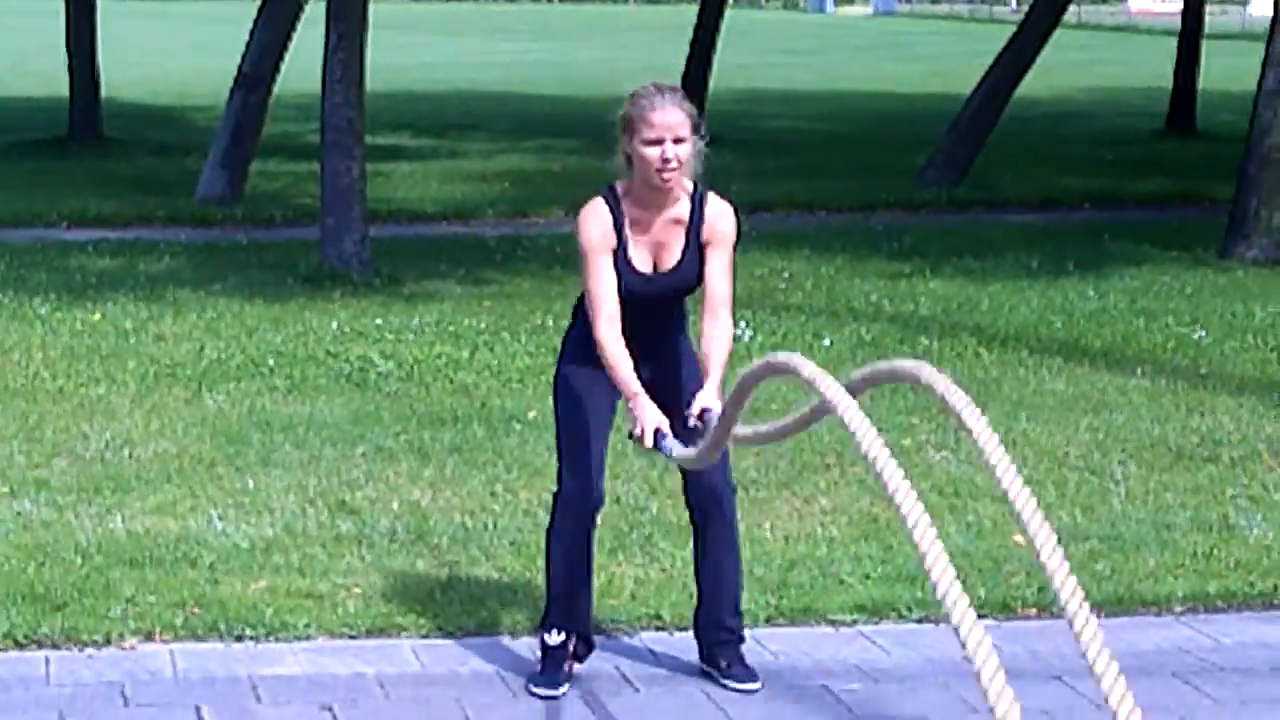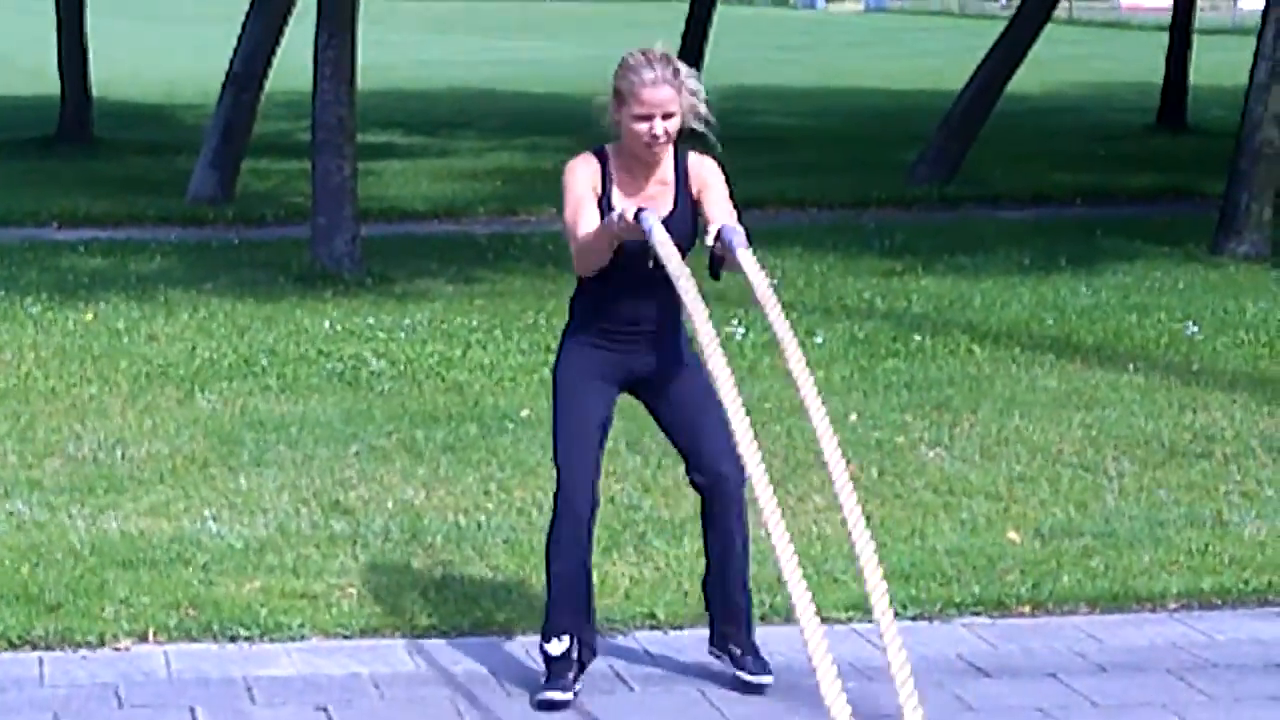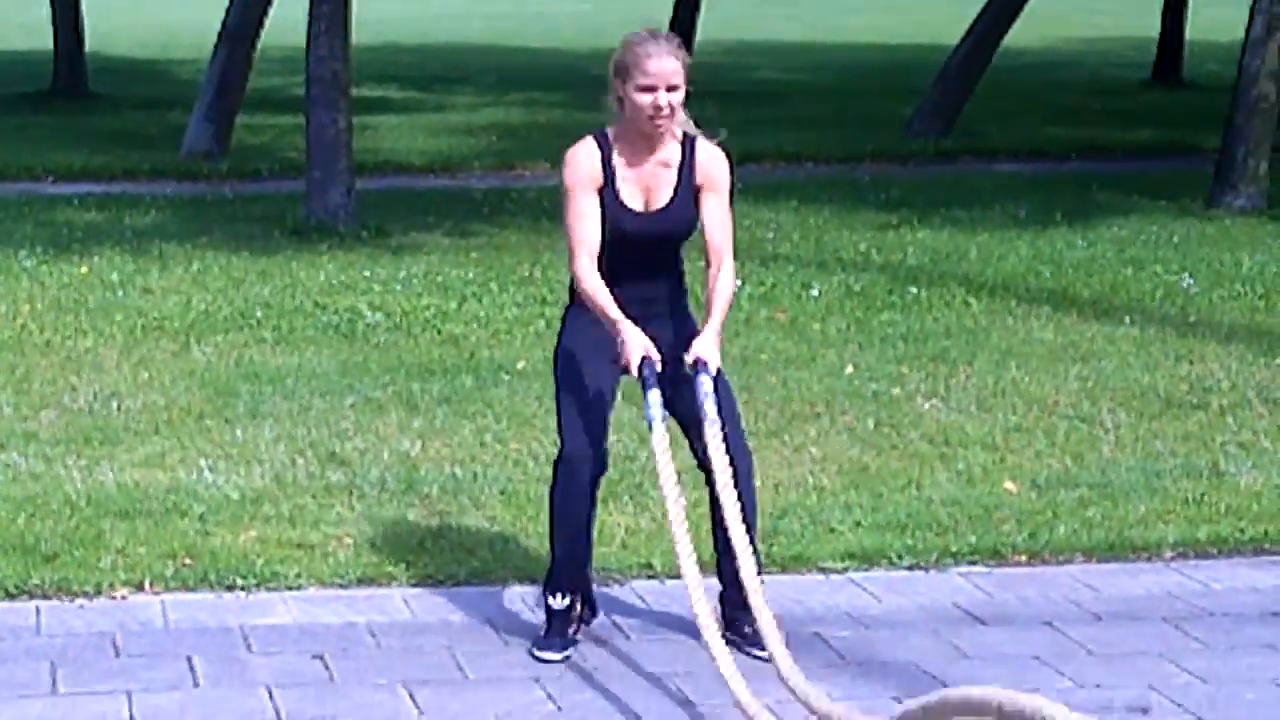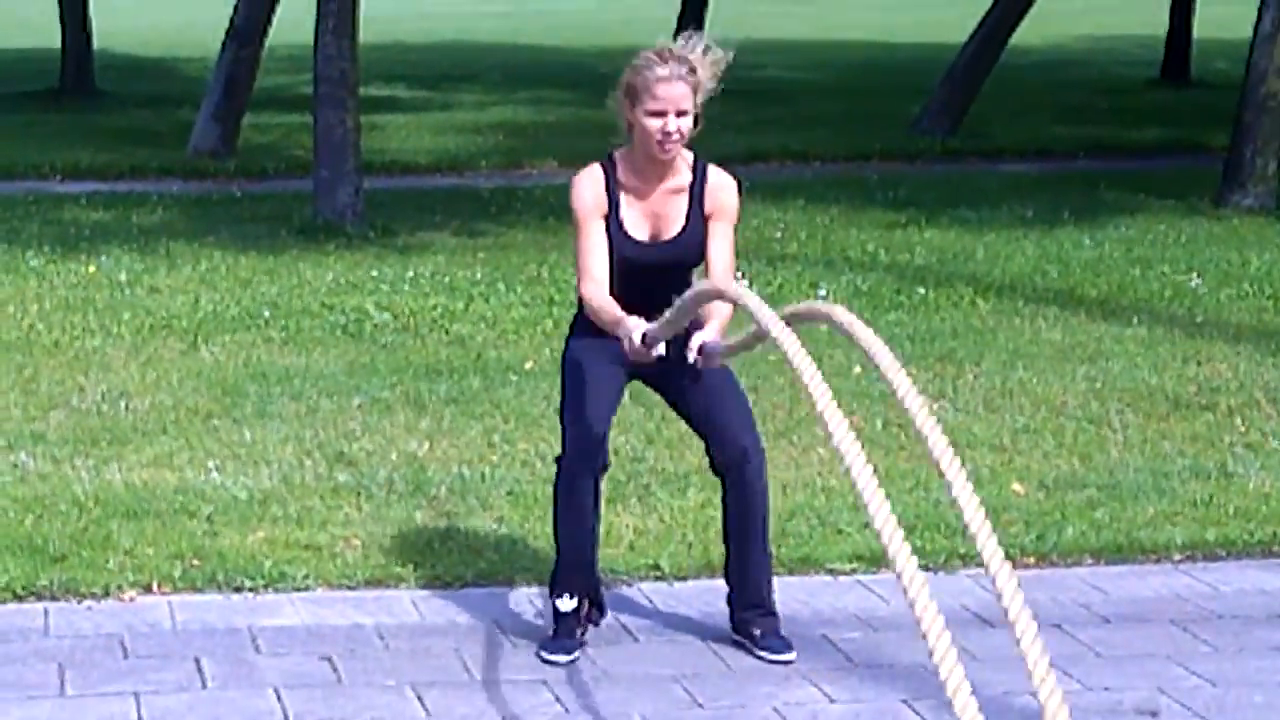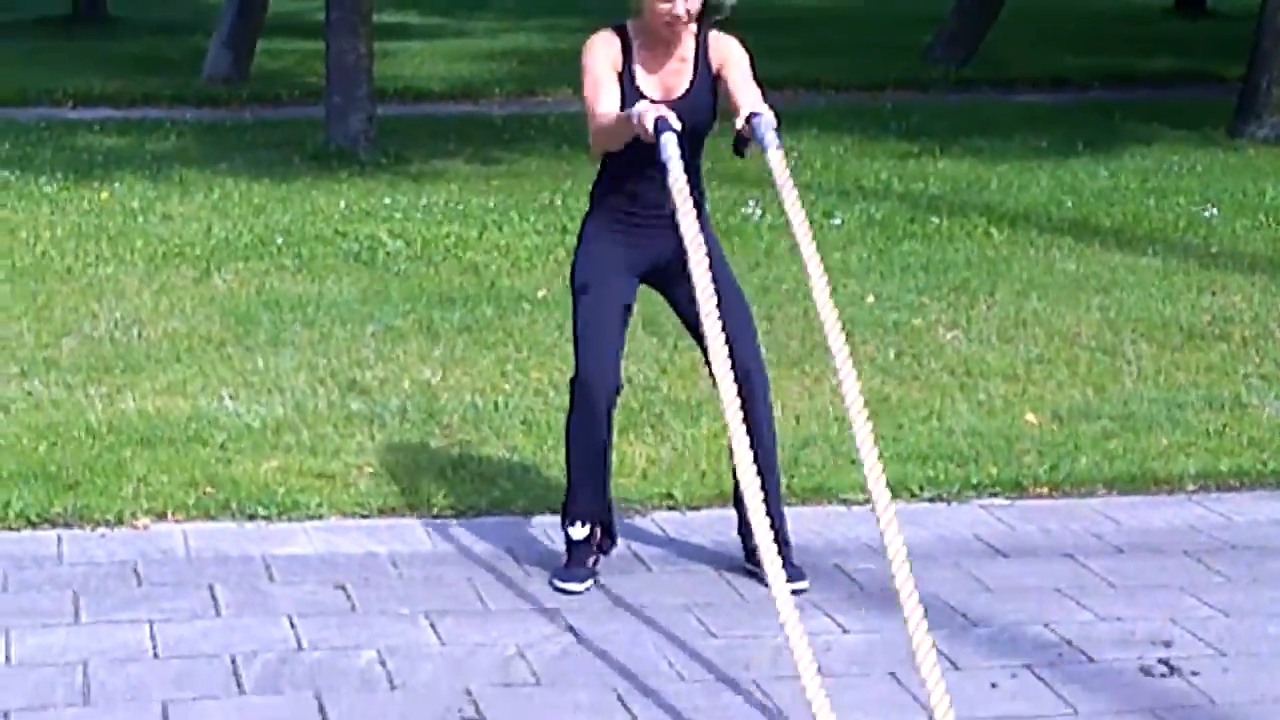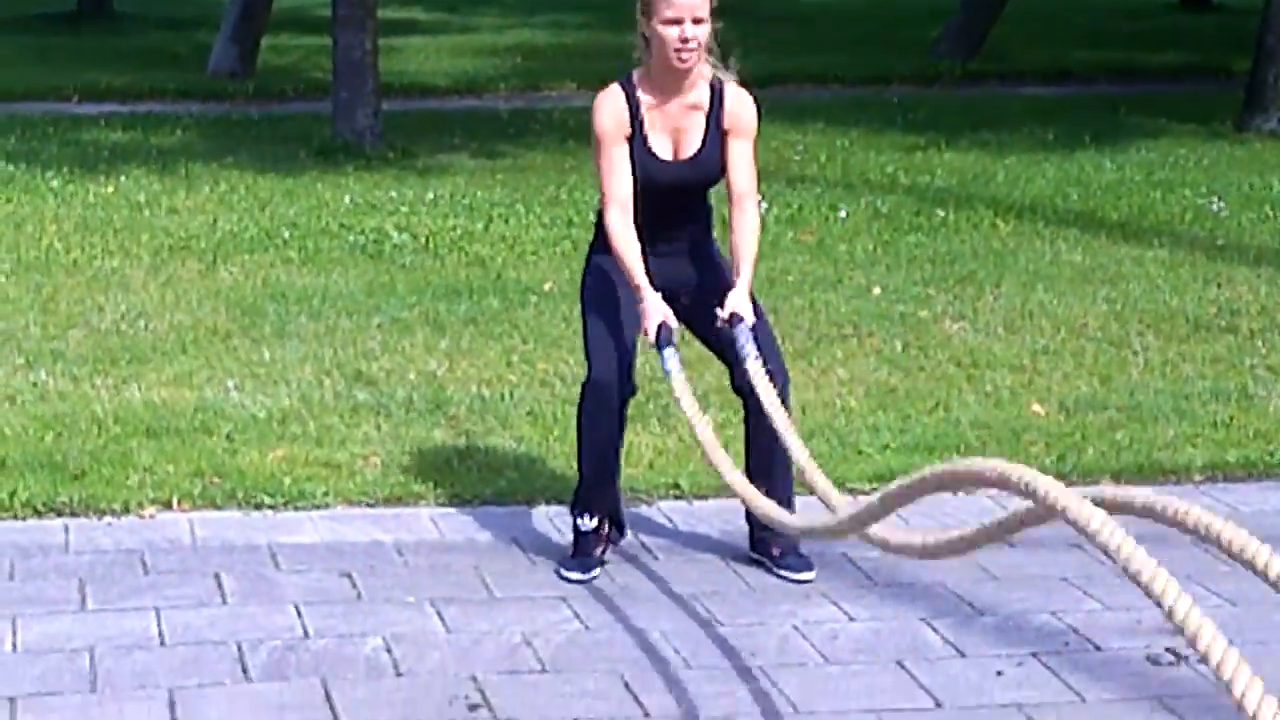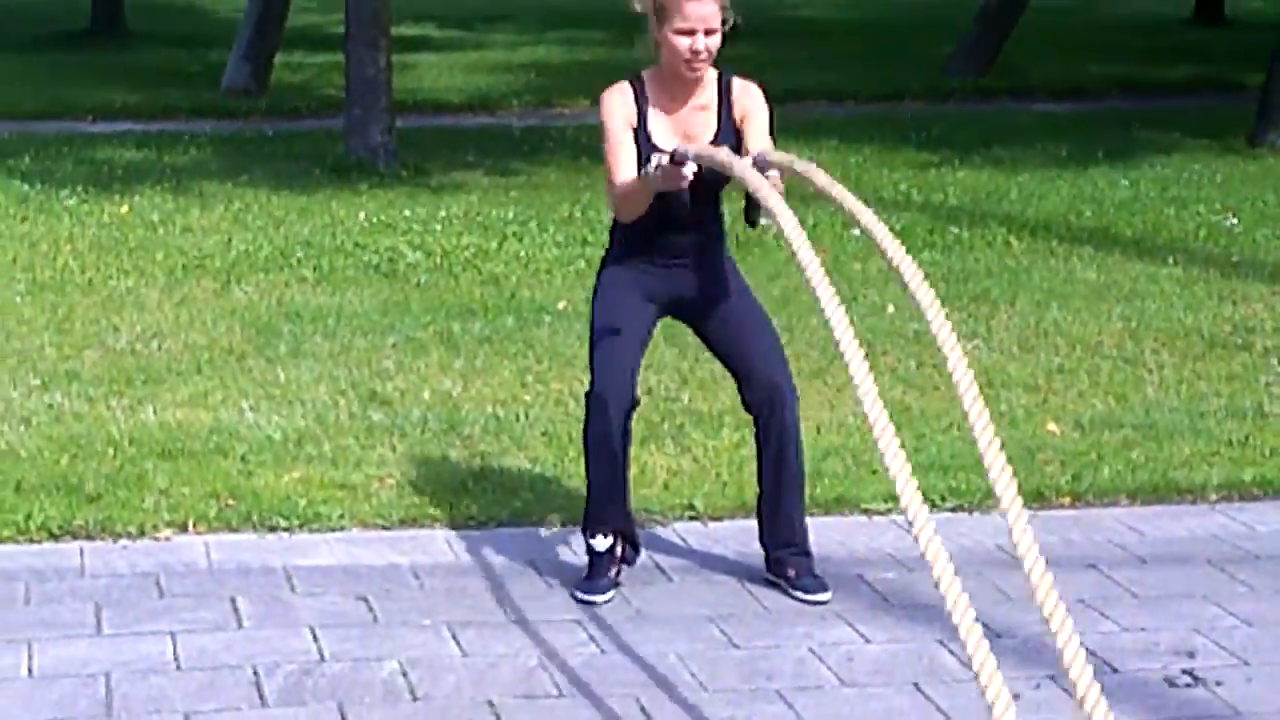
dt=0.3s
person 1, frame 1
left shoulder: (713, 215)
right shoulder: (599, 216)
left elbow: (718, 316)
right elbow: (603, 324)
left wrist: (711, 390)
right wrist: (637, 401)
left hip: (670, 357)
right hip: (594, 364)
left knee: (715, 493)
right knee: (578, 493)
left ankle: (721, 644)
right ankle: (561, 642)
person 1, frame 2
left shoulder: (700, 172)
right shoulder: (586, 172)
left elbow: (730, 239)
right elbow: (585, 251)
left wrist: (726, 239)
right wrist: (619, 228)
left hip: (664, 348)
right hip: (592, 353)
left knee: (723, 475)
right knee: (576, 491)
left ankle: (734, 637)
right ankle: (565, 650)
person 1, frame 3
left shoulder: (706, 159)
right shoulder: (587, 158)
left elbow: (722, 262)
right elbow: (583, 267)
left wrist: (711, 331)
right wrist: (622, 330)
left hip: (671, 323)
right hip: (596, 330)
left knee: (731, 453)
right knee: (580, 458)
left ankle: (740, 612)
right ankle: (565, 607)
person 1, frame 4
left shoulder: (715, 186)
right shoulder: (594, 183)
left elbow: (721, 285)
right elbow: (591, 289)
left wrist: (713, 327)
right wrist: (624, 326)
left hip: (681, 336)
right hip: (601, 339)
left knee: (743, 454)
right knee: (580, 458)
left ankle: (754, 614)
right ankle: (572, 610)
person 1, frame 5
left shoulder: (722, 49)
left elbow: (753, 109)
right elbow: (601, 134)
left wrist: (757, 118)
right wrist: (635, 117)
left hip: (687, 233)
right hip: (614, 235)
left knee: (749, 376)
right knee: (594, 382)
left ankle: (766, 540)
right ankle: (584, 536)
person 1, frame 6
left shoulder: (733, 102)
right shoulder: (614, 105)
left elbow: (744, 209)
right elbow: (617, 215)
left wrist: (741, 289)
right wrist: (645, 297)
left hip: (695, 254)
right hip: (621, 262)
left knee: (767, 376)
right knee: (608, 380)
left ankle: (772, 533)
right ankle: (593, 527)
person 1, frame 7
left shoulder: (742, 98)
right shoulder: (622, 101)
left elbow: (763, 171)
right elbow: (623, 207)
left wrist: (765, 179)
right wrist: (655, 180)
left hip: (709, 267)
right hip: (635, 271)
left knee: (774, 391)
right knee: (609, 395)
left ankle: (787, 552)
right ankle: (607, 546)
